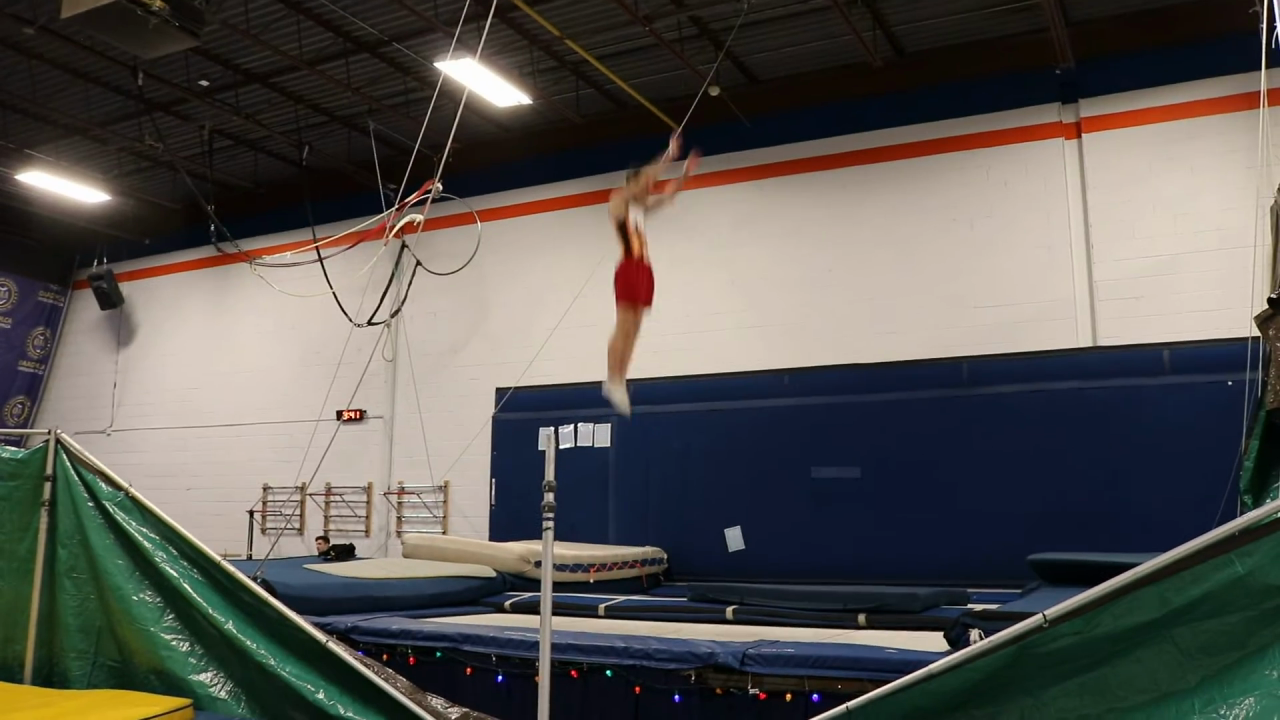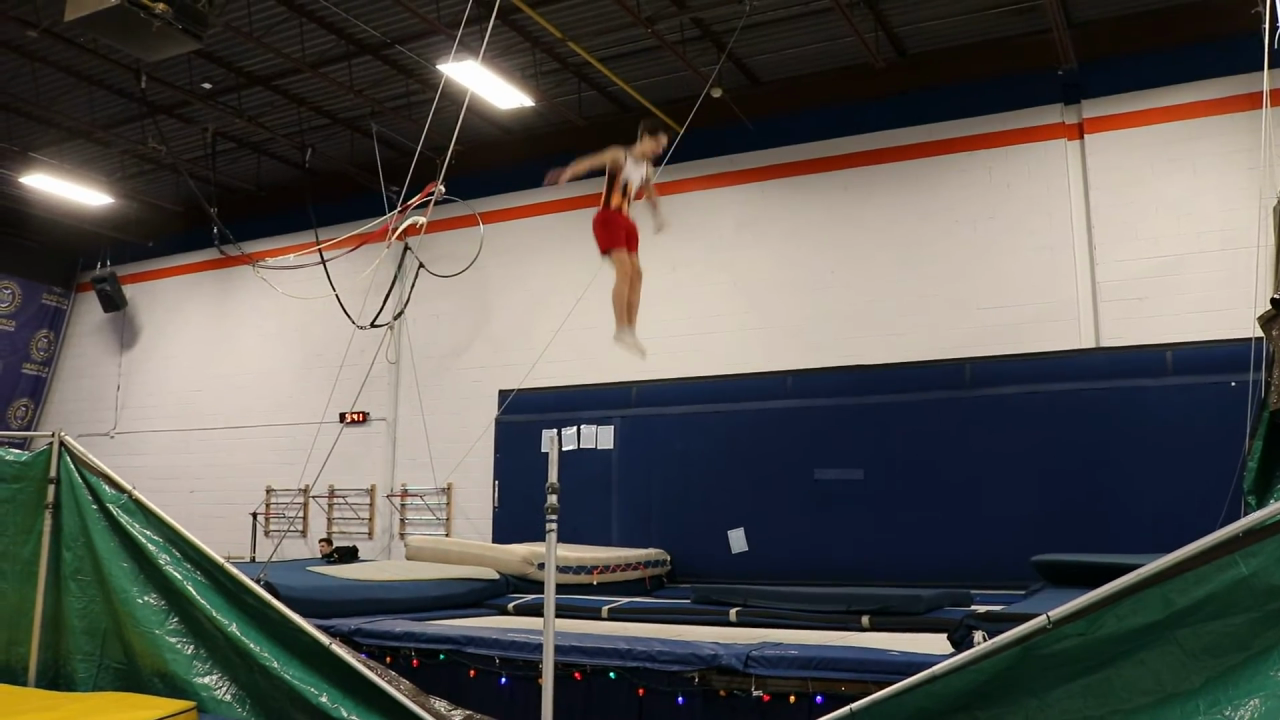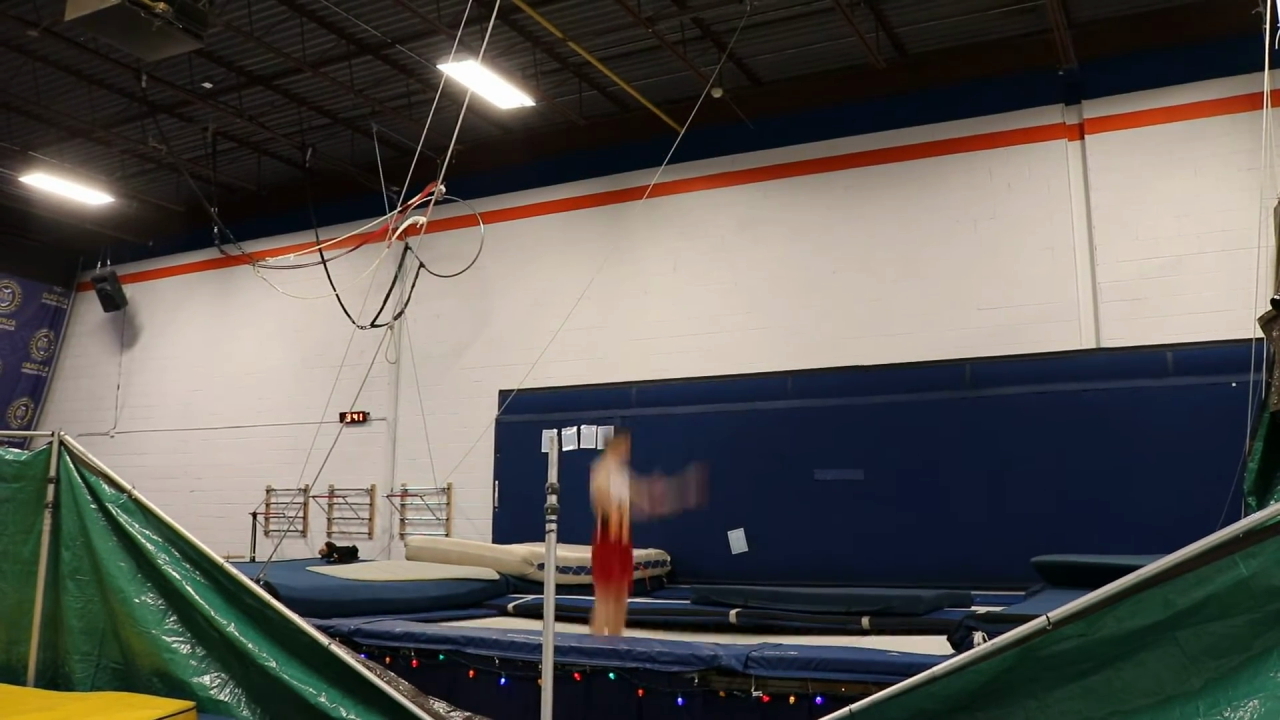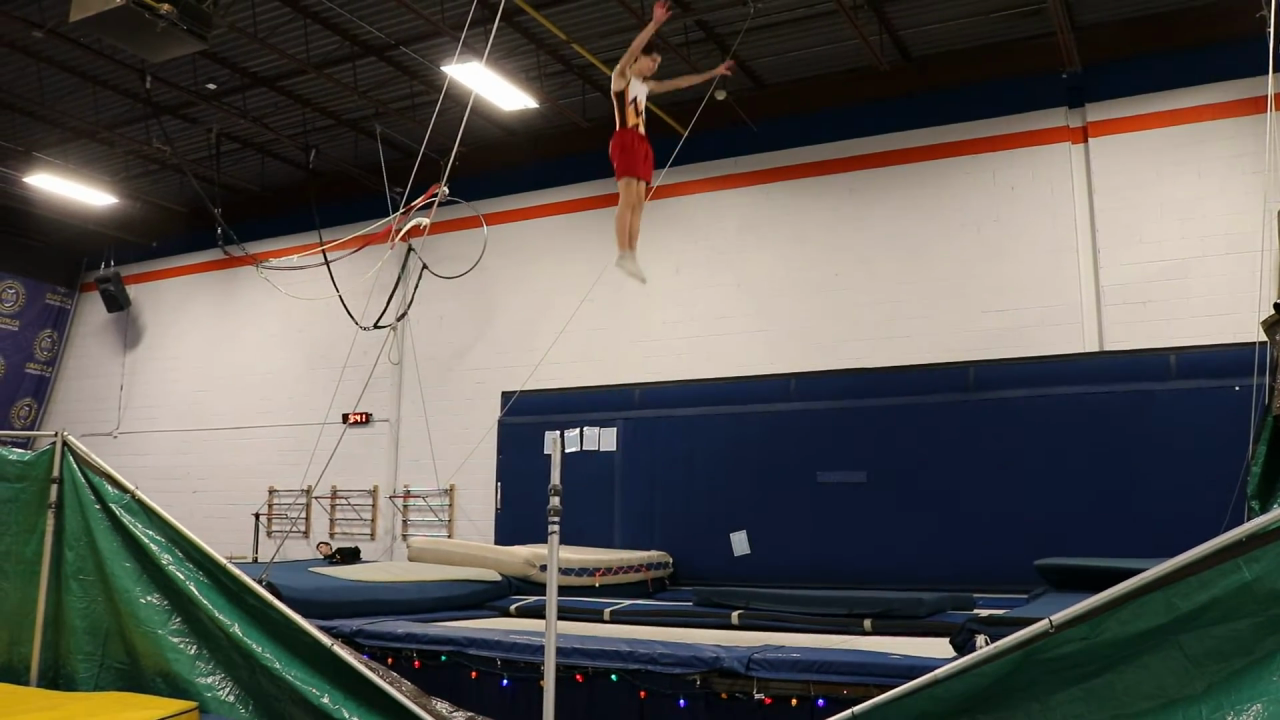
dt=0.7s
person 1, frame 1
left shoulder: (639, 208)
right shoulder: (618, 203)
left elbow: (666, 195)
right elbow: (640, 181)
left wrist: (686, 173)
right wrist: (669, 158)
left hip: (643, 272)
right hip: (630, 270)
left knee: (632, 330)
right knee: (623, 328)
left ankle: (620, 383)
right ankle: (612, 381)
person 1, frame 2
left shoulder: (647, 169)
right shoulder: (619, 156)
left elbow: (651, 194)
right elbow: (590, 162)
left wrist: (657, 217)
right wrist: (565, 173)
left hip: (625, 221)
right hip: (609, 220)
left knee: (636, 273)
right knee: (625, 272)
left ankle: (631, 331)
right ankle: (622, 331)
person 1, frame 3
left shoulder: (624, 476)
right shoulder: (601, 478)
left elbow: (644, 501)
right elbow: (606, 503)
left wrist: (684, 493)
left hip: (622, 549)
right hip: (608, 550)
left knee: (619, 605)
right knee: (605, 605)
person 1, frame 4
left shoulder: (645, 86)
right shoulder: (621, 76)
left elbow: (679, 83)
right elbow: (632, 48)
left wrist: (712, 73)
right wrist: (655, 23)
left hip: (641, 143)
right hip: (625, 141)
left knee: (637, 202)
right knee: (627, 199)
left ankle: (631, 256)
right ankle: (624, 254)
